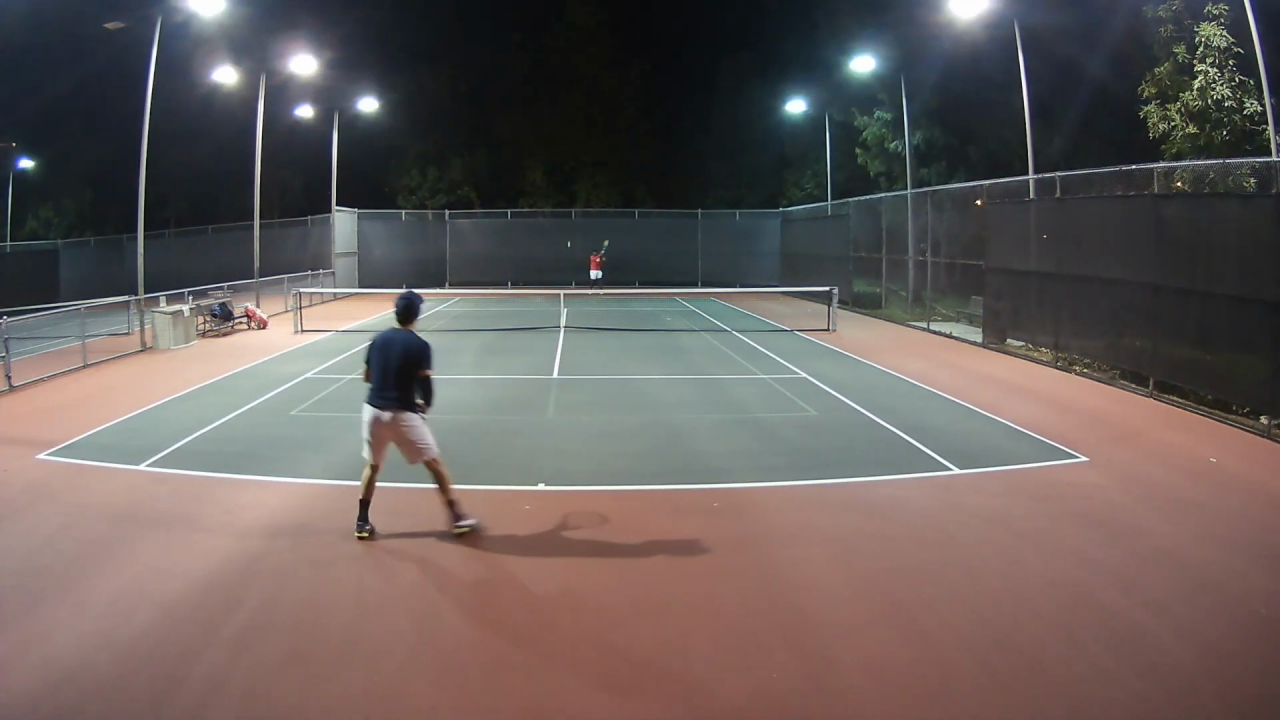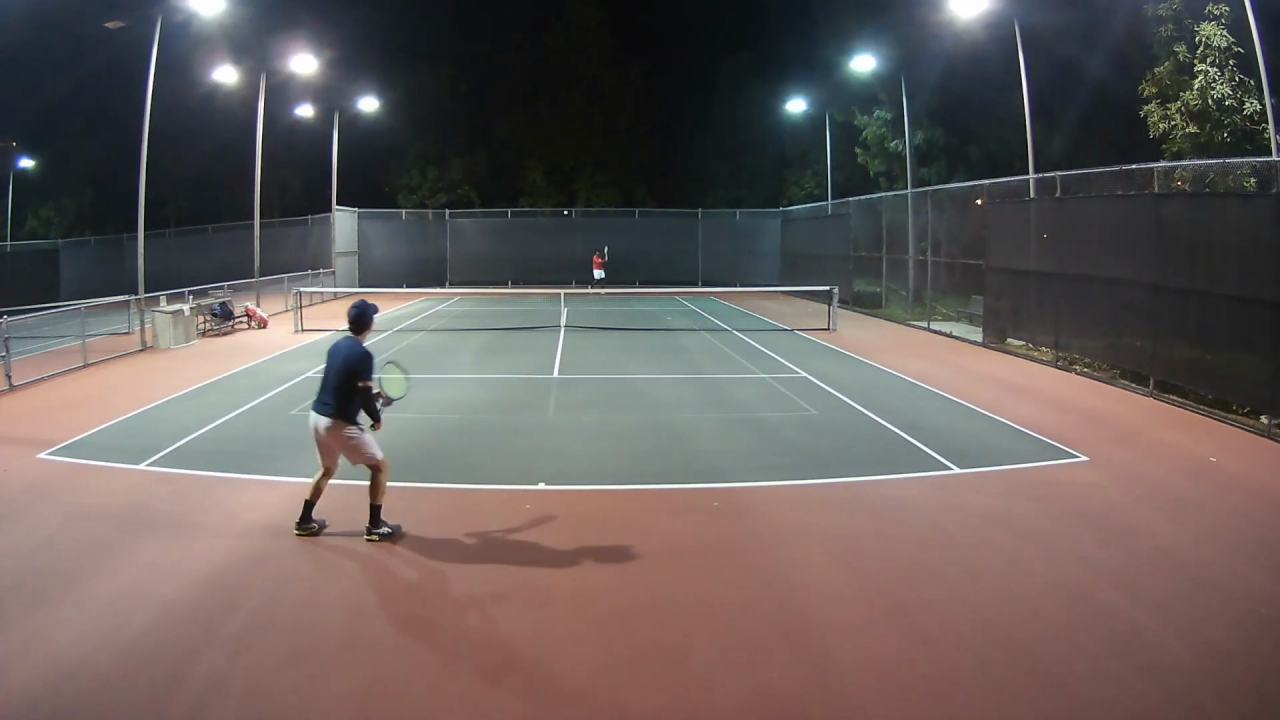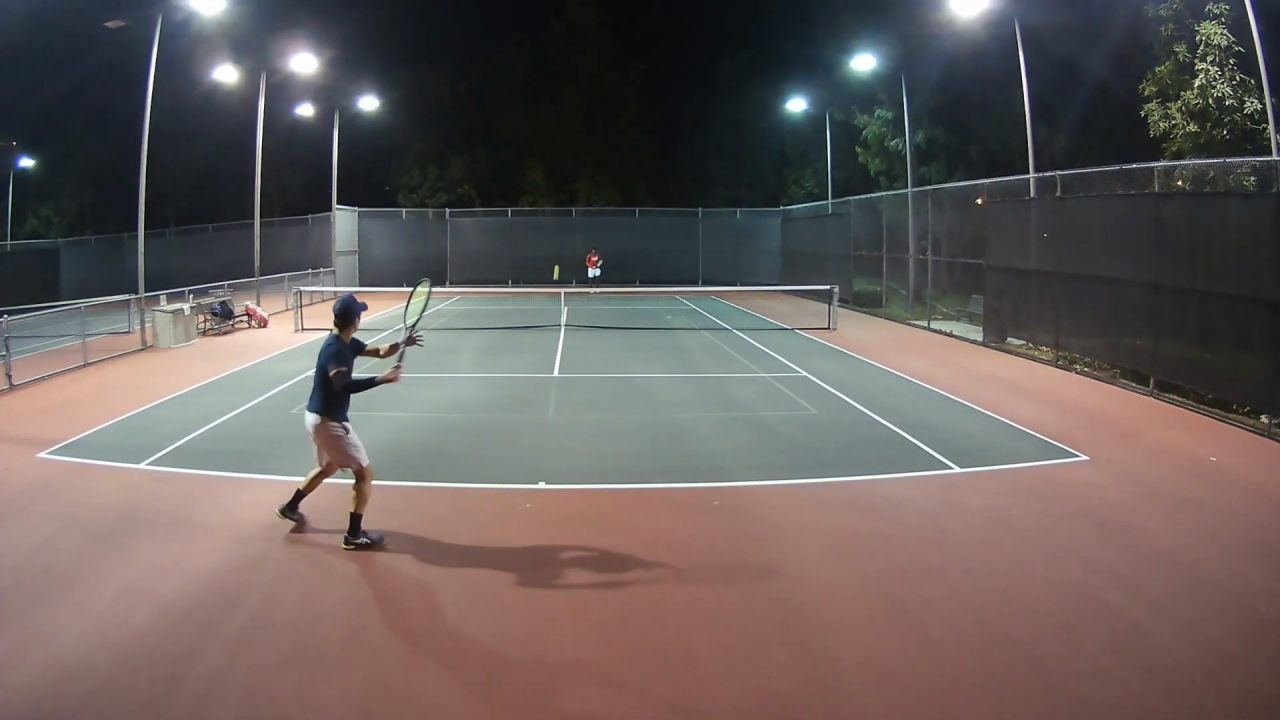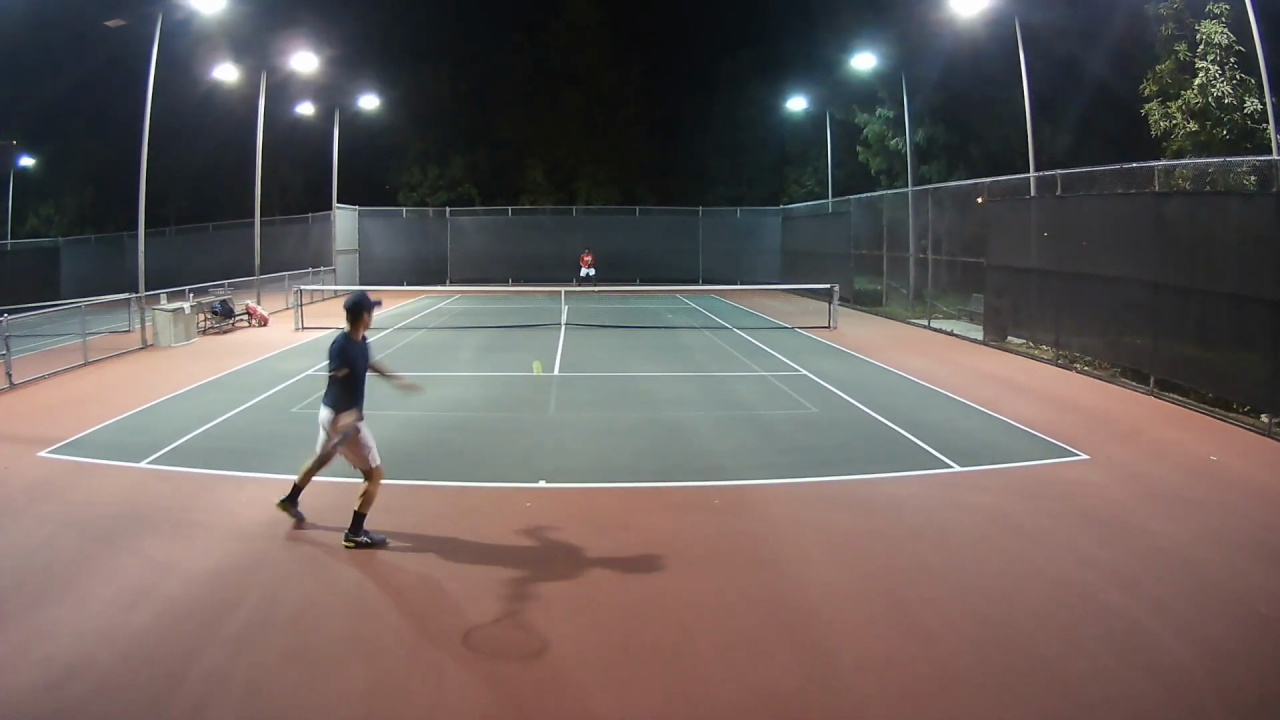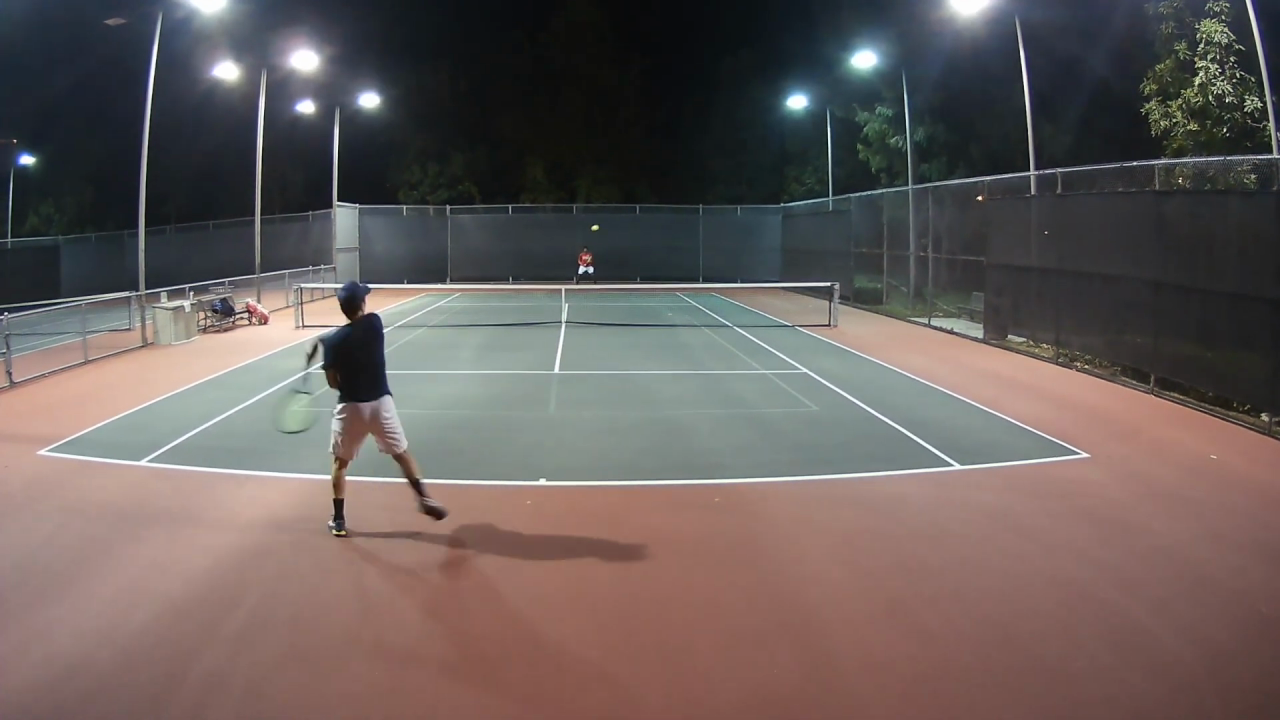
dt=0.4s
person 1, frame 1
left shoulder: (378, 340)
right shoulder: (421, 346)
left elbow: (368, 377)
right elbow: (426, 387)
right wrist: (424, 406)
left hip: (373, 410)
right hip: (403, 415)
left knee: (373, 466)
right knee: (435, 464)
left ankle: (362, 522)
right ankle: (457, 517)
person 1, frame 2
left shoulder: (338, 346)
right shoulder: (362, 355)
right elbow: (364, 399)
left wrist: (371, 393)
right wrist: (377, 420)
left hip: (318, 418)
right hip: (339, 423)
left knee: (328, 469)
right knee: (380, 467)
left ankle: (305, 521)
right ankle: (376, 525)
person 1, frame 3
left shoulder: (347, 343)
right shoulder: (335, 348)
left elbow: (377, 351)
right elbow: (343, 384)
left wrist: (400, 344)
right wrist: (381, 379)
left hip: (319, 418)
right hip: (328, 421)
left knee: (328, 467)
right knee: (365, 473)
left ankle: (291, 507)
right ankle: (354, 535)
person 1, frame 4
left shoulder: (360, 342)
right shoulder: (342, 347)
left elbow: (369, 364)
right elbow: (336, 386)
left wrist: (395, 379)
right wrist: (344, 416)
left hip: (330, 413)
right hip: (346, 416)
left knee: (322, 459)
right knee: (374, 474)
left ankle: (290, 500)
right ankle: (355, 532)
person 1, frame 5
left shoulder: (332, 342)
right shoulder: (374, 322)
left elbow: (334, 384)
left hip: (351, 407)
right hip: (381, 403)
left knee: (340, 463)
right knee: (402, 455)
left ankle: (338, 520)
right ankle: (423, 499)
